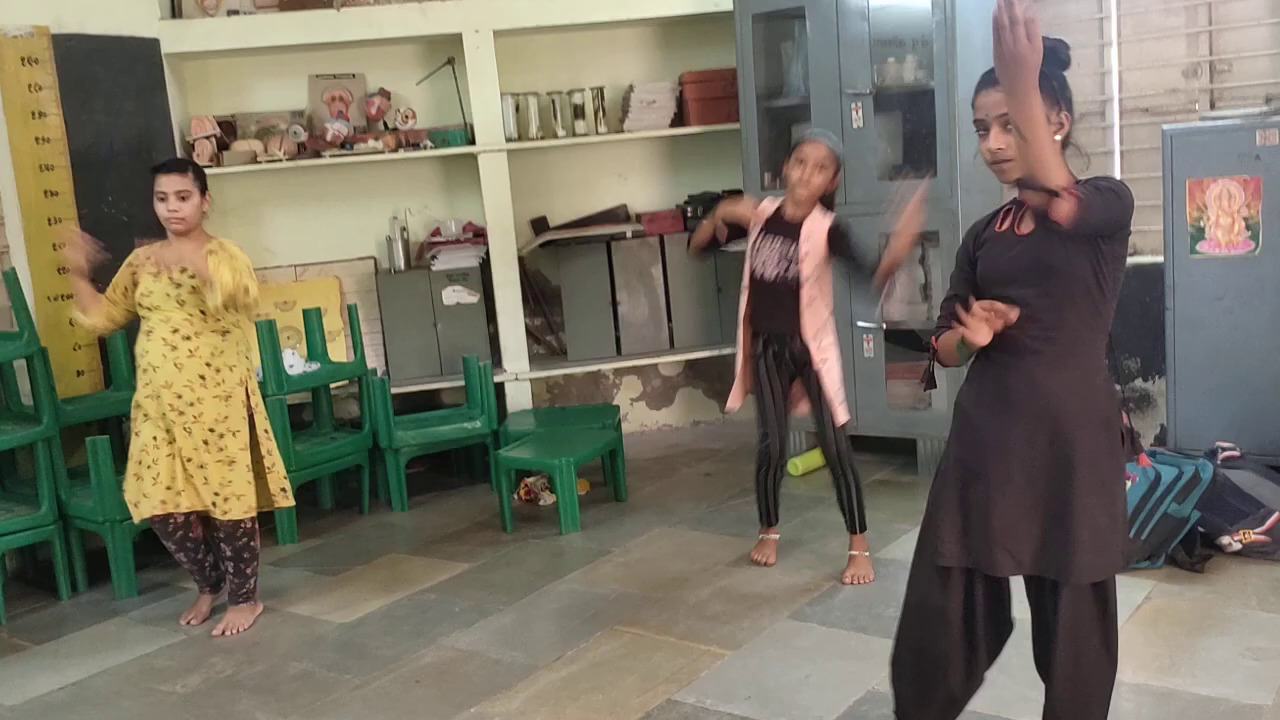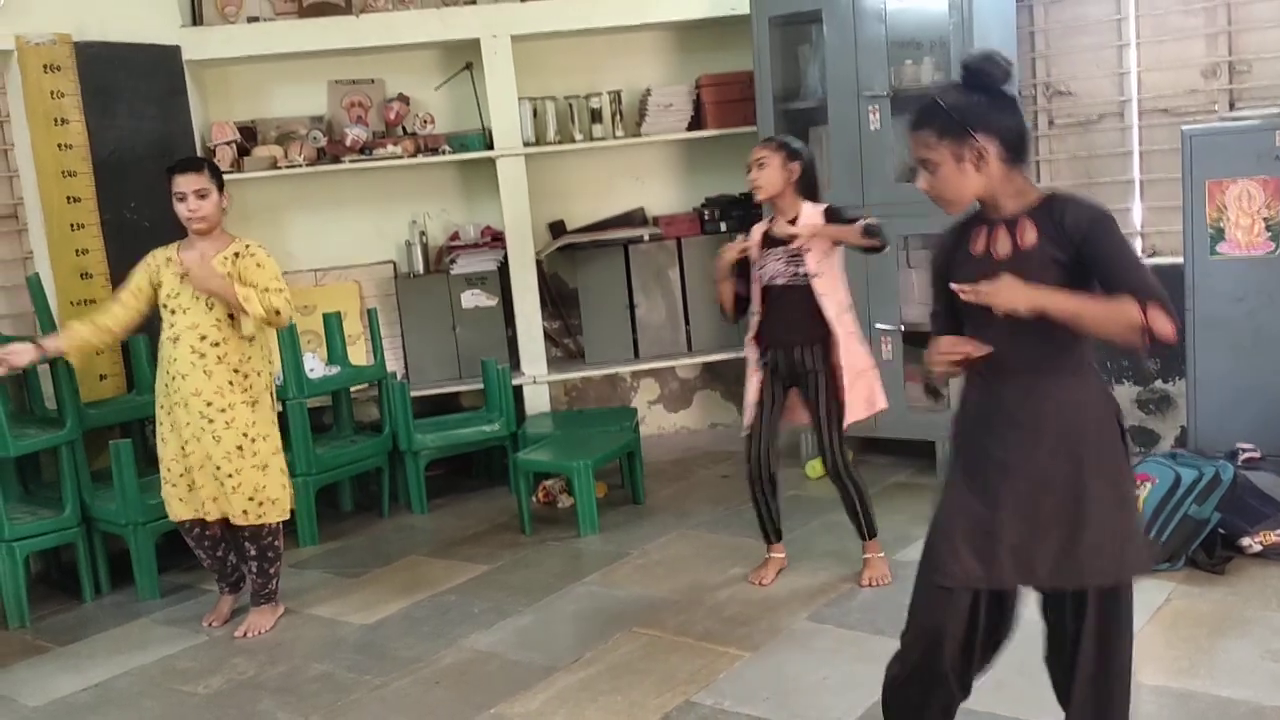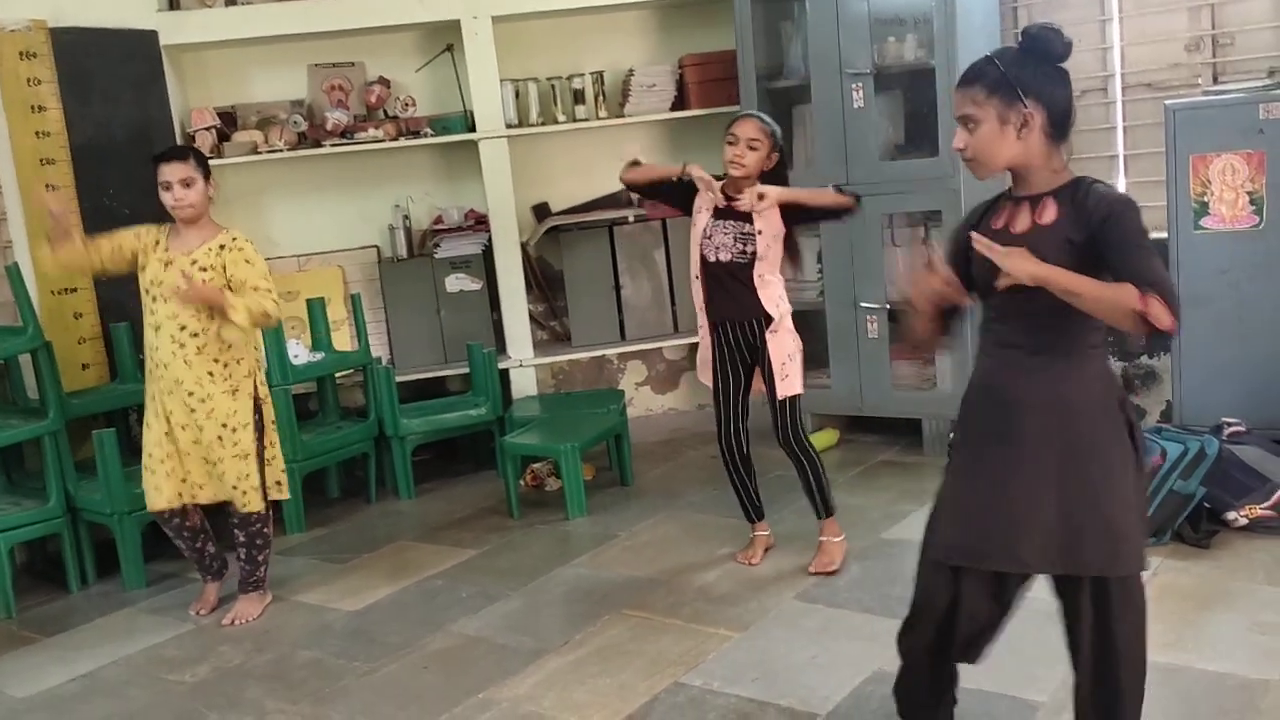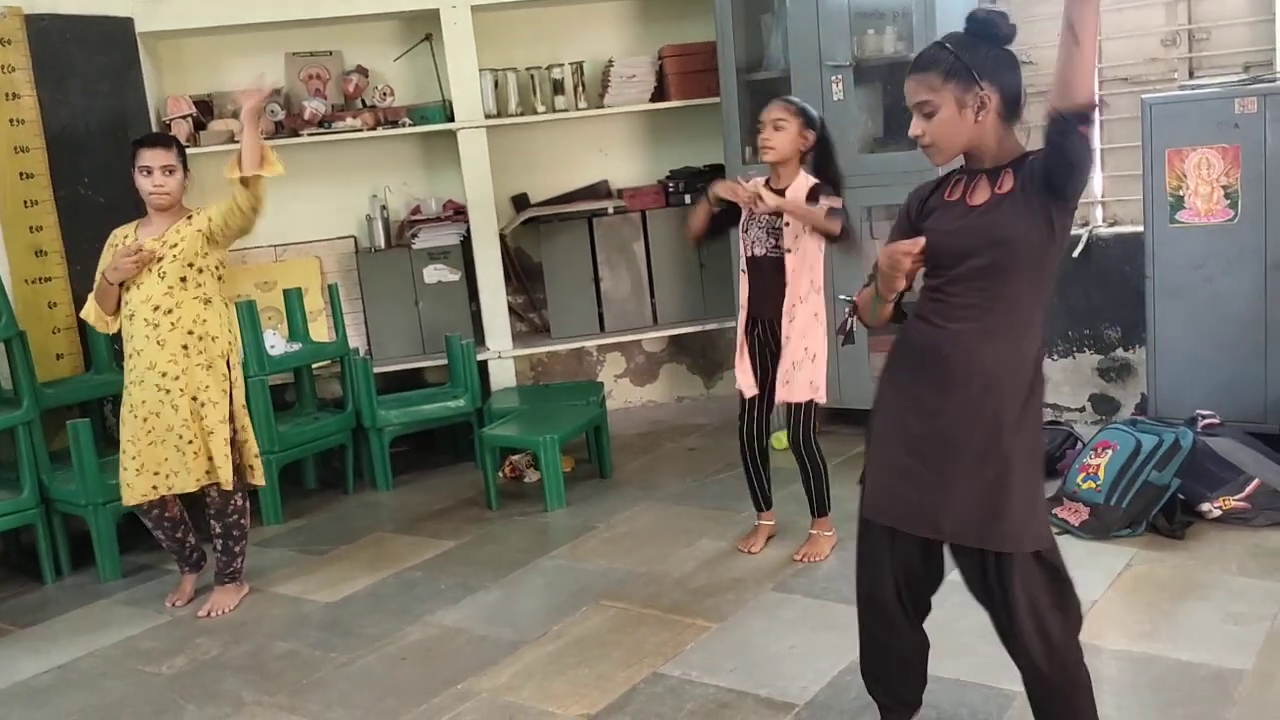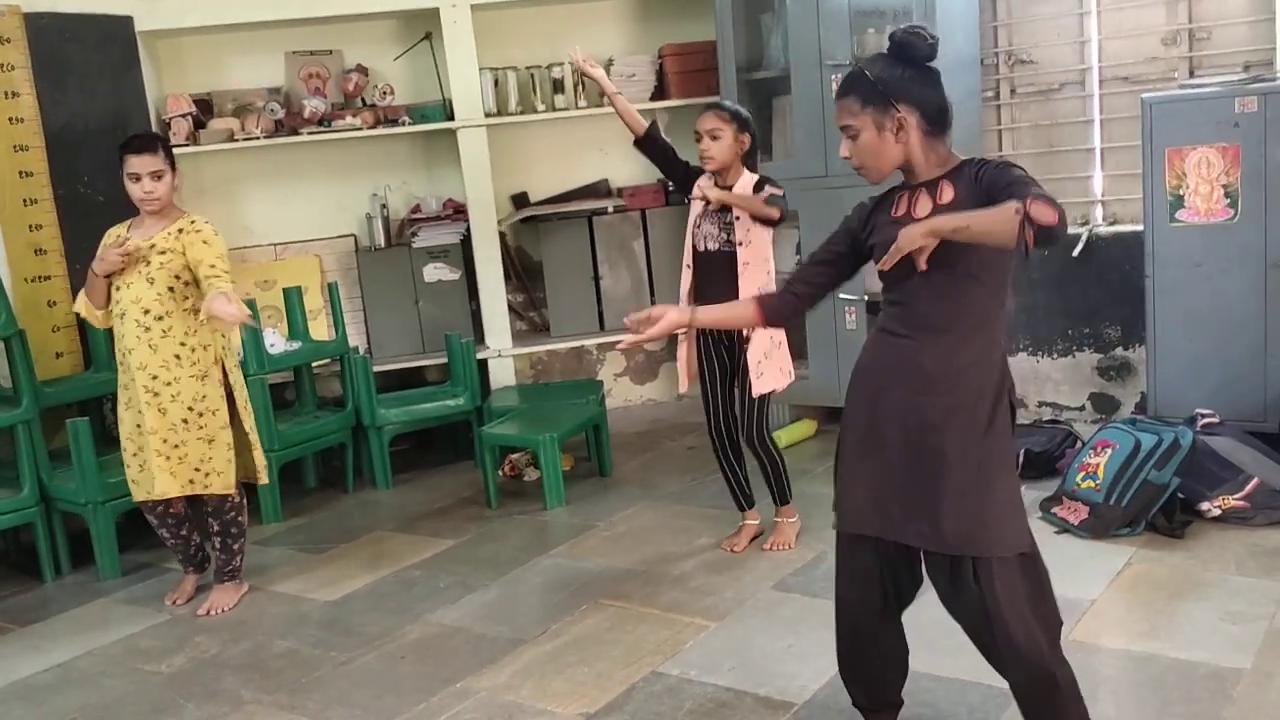
dt=1s
person 1, frame 1
left shoulder: (1103, 200)
right shoulder: (982, 232)
left elbow: (1066, 211)
right elbow: (943, 347)
left wrist: (1029, 76)
right wrist: (963, 331)
left hip: (1073, 436)
right hip: (983, 433)
left knee: (1074, 629)
right knee: (938, 618)
person 1, frame 2
left shoulder: (1077, 222)
right shoulder: (953, 248)
left elbow: (1157, 322)
left wrist: (1034, 298)
right wrist: (939, 356)
left hip: (1076, 453)
right hip: (985, 455)
left knee: (1093, 629)
right knee: (942, 622)
person 1, frame 3
left shoulder: (1101, 209)
right shoulder: (981, 221)
left elbow: (1157, 314)
right elbow: (927, 333)
left wrist: (1038, 270)
right wrist: (923, 300)
left hip: (1081, 440)
right hip: (990, 435)
left knee: (1102, 615)
right knee: (943, 600)
person 1, frame 4
left shoulder: (1047, 177)
right shoulder: (926, 200)
left elbow: (1073, 113)
right elbow: (874, 311)
right wrist: (882, 281)
left hip: (998, 407)
right hip: (910, 404)
left knee: (1021, 585)
right knee: (887, 574)
person 1, frame 5
left shoulder: (990, 183)
right shoulder: (872, 218)
left elbow: (1046, 221)
right elbow: (785, 303)
left wrist: (939, 226)
right wrist: (687, 316)
left hip: (965, 418)
right hip: (880, 414)
left knee: (1001, 593)
right knee: (867, 584)
person 2, frame 1
left shoulder: (223, 255)
right shoulder: (141, 260)
left elbow: (243, 299)
right elbow: (98, 318)
left wrist: (193, 265)
right wrist: (80, 274)
left hip: (216, 400)
right hip: (158, 404)
left knee: (228, 497)
right knee: (163, 505)
left ankle: (245, 597)
right ankle: (209, 585)
person 2, frame 2
left shoulder: (248, 256)
right shoulder: (159, 262)
left elbow: (280, 309)
right elbow: (110, 321)
left wrist: (219, 286)
right wrist: (39, 347)
left hip: (239, 401)
right hip: (181, 405)
left knee: (252, 498)
right knee: (192, 505)
left ankle: (266, 599)
right ankle: (230, 586)
person 2, frame 3
left shoulder: (232, 247)
right shoulder: (149, 242)
left elbow: (267, 307)
right elbow: (86, 254)
left wrist: (213, 297)
right wrist: (59, 228)
left hip: (226, 392)
right hip: (167, 394)
left knee: (242, 488)
right knee: (168, 499)
left ankle: (254, 586)
right ankle: (212, 574)
person 2, frame 4
left shoulder: (205, 226)
right shoulder: (121, 239)
left elbow: (247, 201)
right elbow: (102, 317)
left wrist: (251, 122)
right wrist: (114, 278)
left hip: (203, 378)
right hip: (145, 383)
left knee: (219, 477)
right knee: (147, 488)
left ankle: (231, 575)
right ankle: (190, 563)
person 2, frame 5
left shoulder: (196, 233)
right shoulder: (115, 239)
left elbow: (217, 281)
right elbow: (97, 313)
left wrist: (221, 300)
right wrist: (97, 271)
left hip: (196, 379)
right hip: (140, 386)
left knee: (215, 477)
right knee: (153, 487)
left ankle: (231, 576)
right ankle: (194, 565)
person 3, frame 1
left shoulder: (828, 229)
right shoulder: (760, 213)
left elbow: (872, 276)
right elbow: (697, 244)
left wrist: (904, 236)
right wrist: (721, 216)
left hip: (813, 347)
right hip: (767, 346)
left knee: (836, 449)
right knee: (770, 447)
left ankle: (860, 547)
right ankle: (769, 530)
person 3, frame 2
left shoulder: (825, 221)
right shoulder: (755, 238)
left elbow: (875, 240)
right elbow: (731, 309)
left wrist: (812, 230)
right wrist: (726, 264)
left hip: (818, 354)
right hip: (770, 358)
left knee: (835, 460)
right knee: (758, 460)
left ankle: (872, 550)
right ankle: (775, 551)
person 3, frame 3
left shoulder: (776, 202)
right shoulder: (700, 196)
left elbow: (846, 203)
right elbow: (631, 176)
left wrist: (781, 195)
right wrist: (686, 171)
left hip: (769, 328)
right hip: (724, 334)
left knee: (791, 435)
right knee: (730, 439)
left ankle: (831, 531)
right ankle: (760, 530)
person 3, frame 4
left shoulder: (813, 192)
right shoulder: (748, 192)
left elbow: (834, 225)
right elbow: (695, 235)
left wrist: (780, 202)
right wrist: (714, 196)
left hip: (800, 328)
right hip: (756, 327)
left knee: (801, 435)
right knee: (750, 431)
left ankle: (823, 527)
right ankle: (764, 519)
person 3, frame 5
left shoulder: (762, 189)
right shoulder: (696, 183)
left elbow: (774, 212)
right elbow: (649, 138)
left wrist: (722, 197)
right wrist: (604, 84)
left hip: (750, 324)
right hip: (708, 326)
left knee: (753, 430)
right knee: (720, 429)
left ankle: (787, 514)
right ankle: (749, 517)
